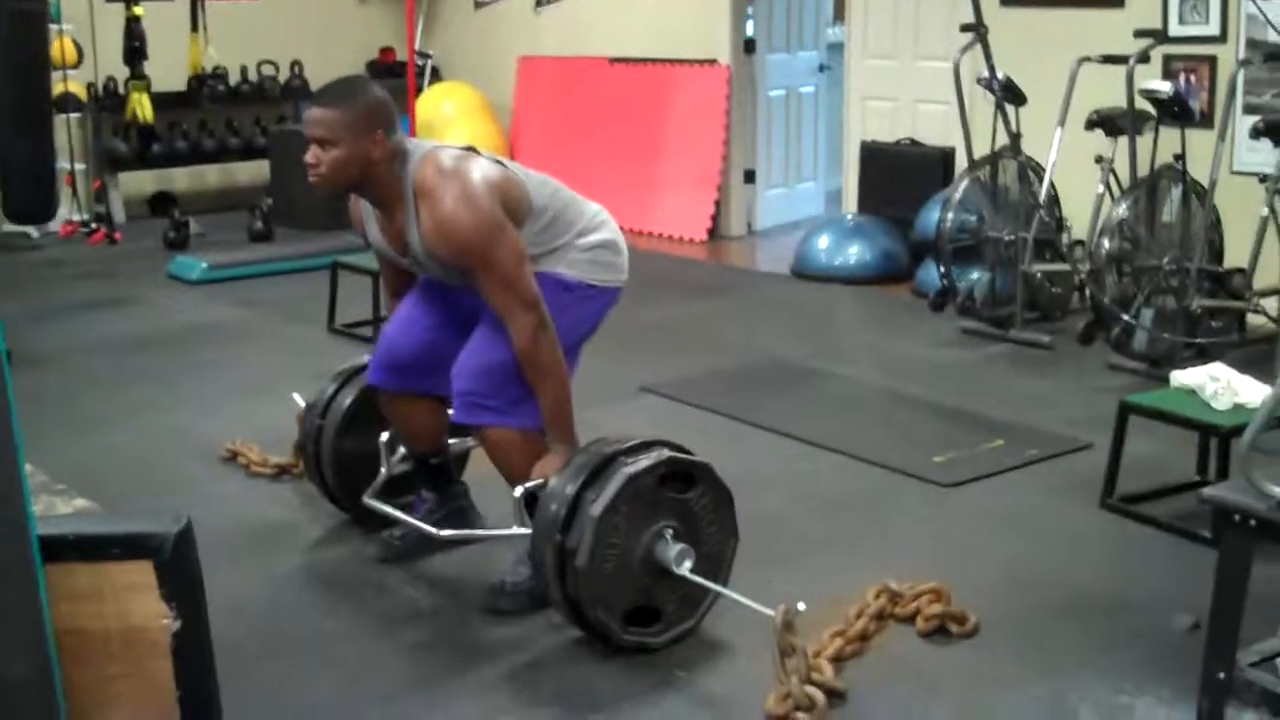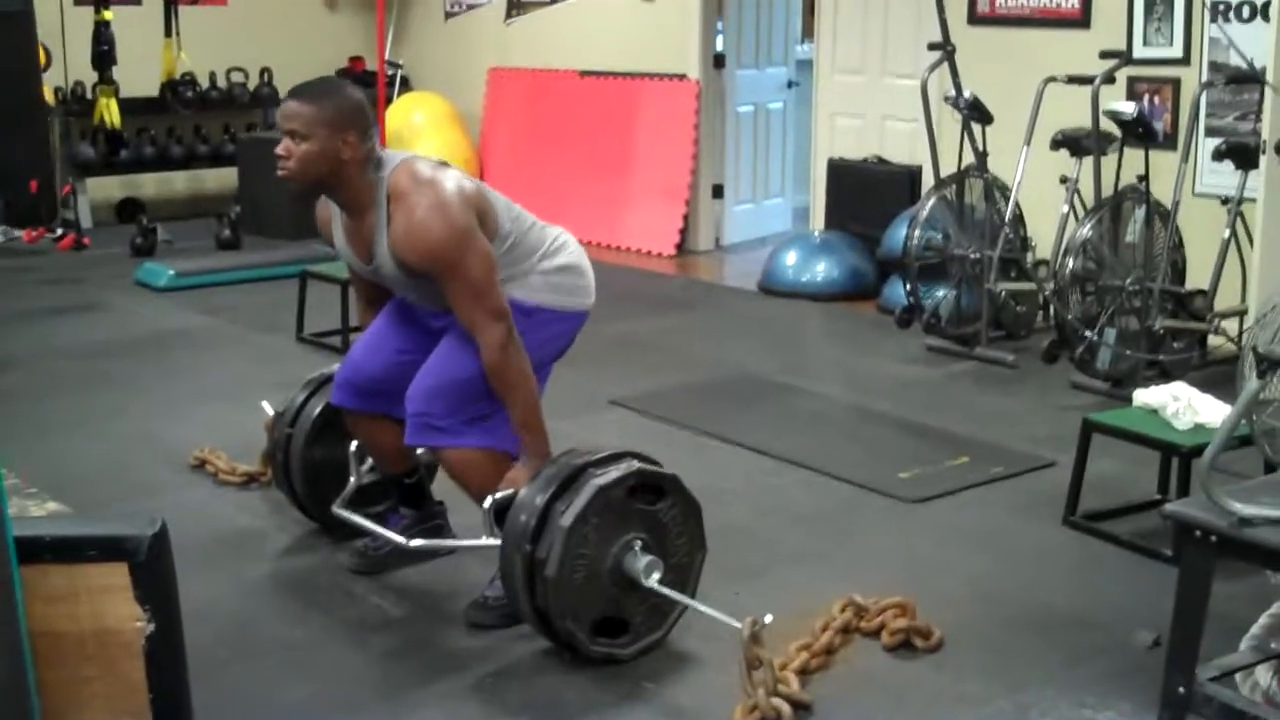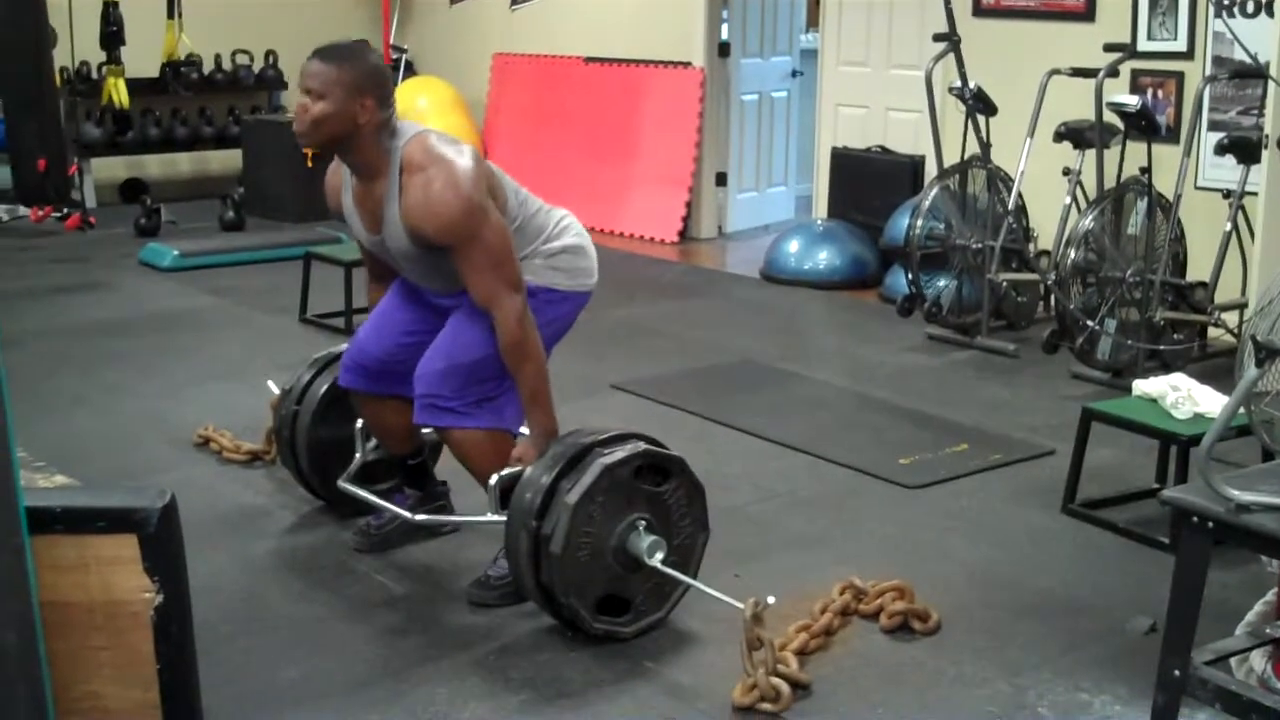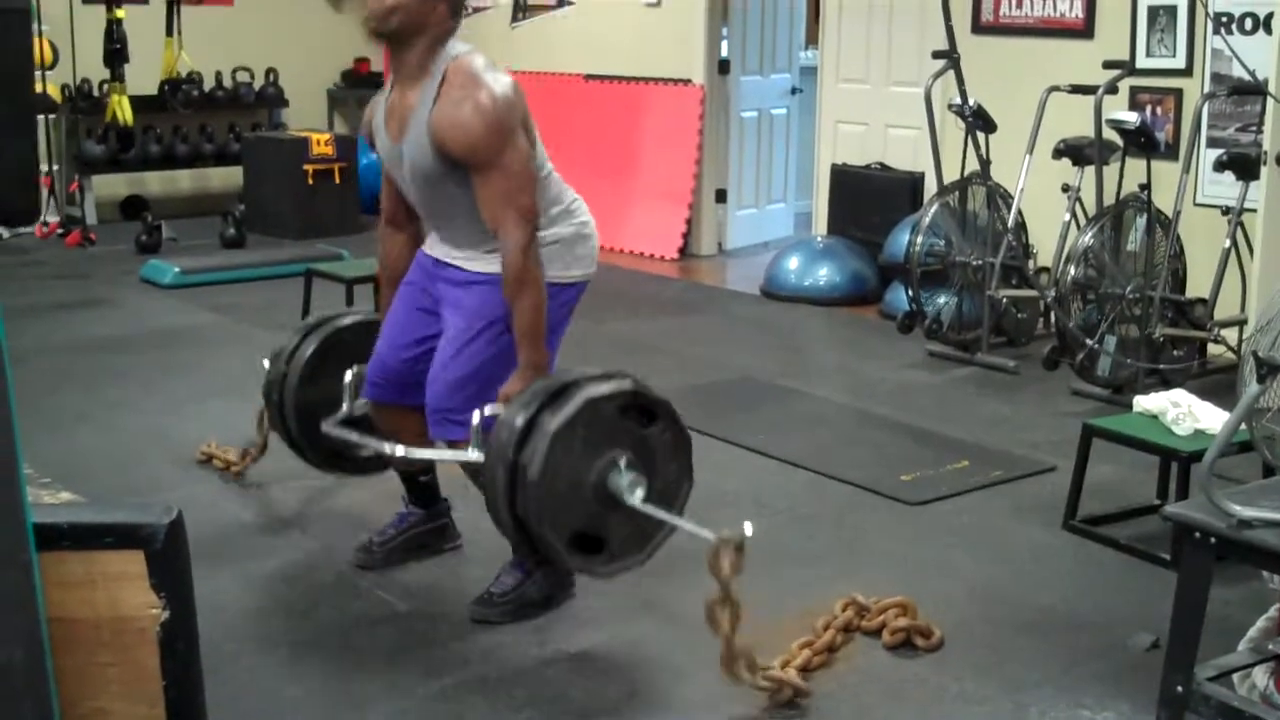
dt=0.5s
person 1, frame 1
left shoulder: (452, 202)
right shoulder: (365, 199)
left elbow: (529, 323)
right elbow: (399, 291)
left wrist: (563, 447)
right wrist: (412, 365)
left hip: (574, 261)
right hip: (488, 264)
left knee: (485, 390)
right knee: (395, 366)
right ankle: (445, 502)
person 1, frame 2
left shoulder: (425, 211)
right shoulder: (334, 208)
left elbow: (496, 334)
right elbow: (373, 299)
left wrist: (536, 461)
left hip: (542, 289)
right hip: (452, 288)
left knee: (440, 411)
right knee: (360, 386)
right ankle: (421, 517)
person 1, frame 3
left shoulder: (437, 184)
right shoulder: (342, 180)
left elbow: (509, 308)
right elbow: (383, 275)
left wrist: (544, 436)
right wrist: (388, 343)
left hip: (544, 270)
left knee: (448, 392)
right knee: (365, 369)
right ankle: (424, 497)
person 1, frame 4
left shoulder: (472, 102)
right shoulder: (384, 105)
left elbow: (518, 241)
right elbow: (398, 225)
left wrist: (530, 373)
right wrist: (390, 329)
left hip: (540, 256)
right hip: (450, 254)
left knee: (461, 409)
right knee: (387, 383)
left ankle: (543, 561)
right ankle: (428, 515)
